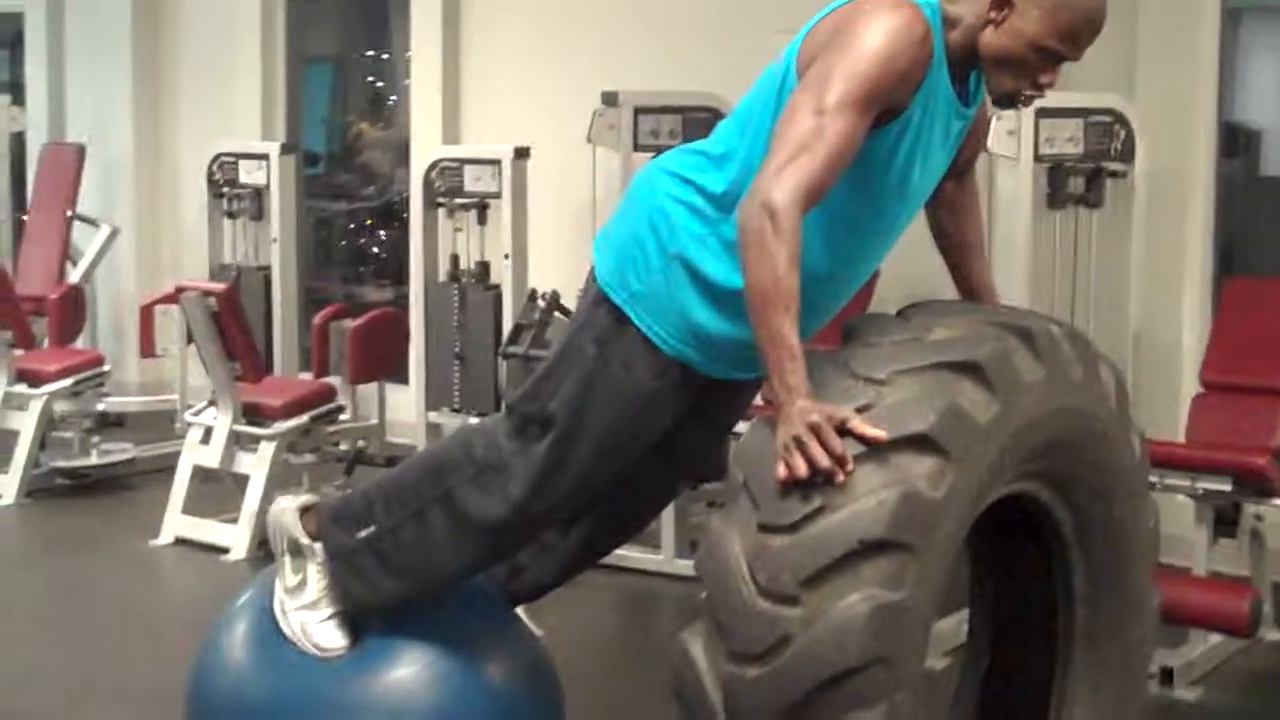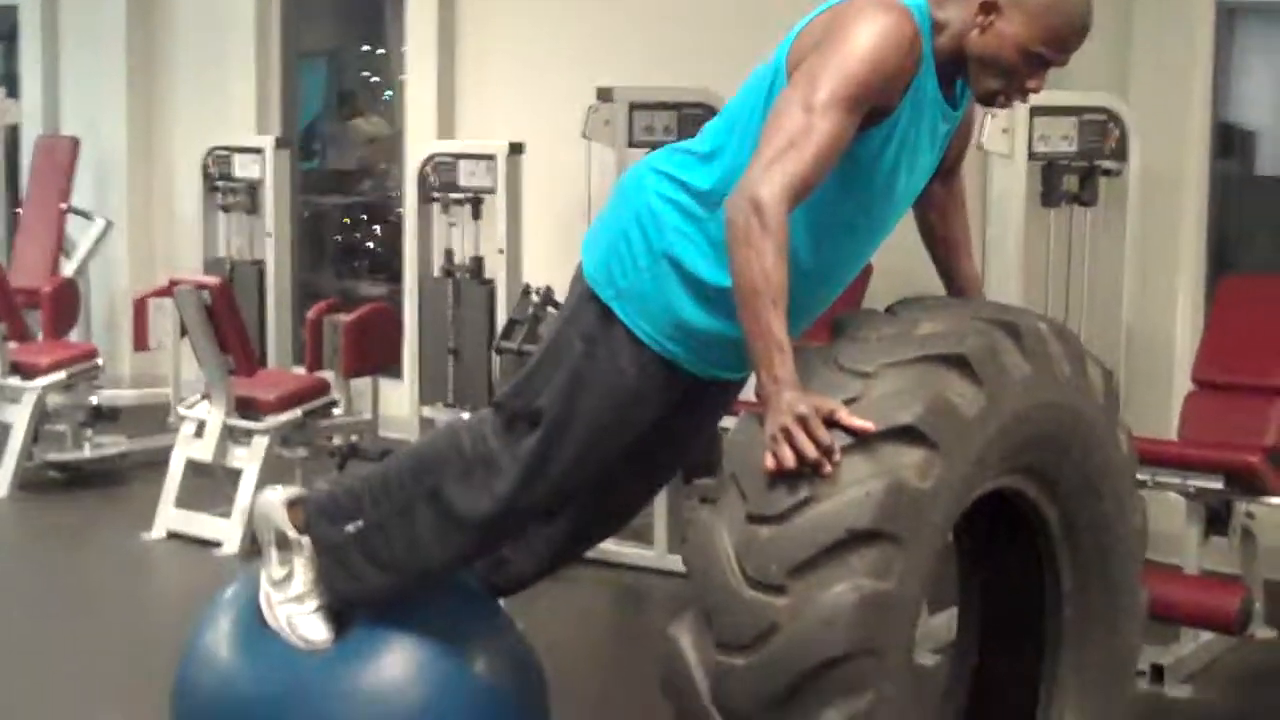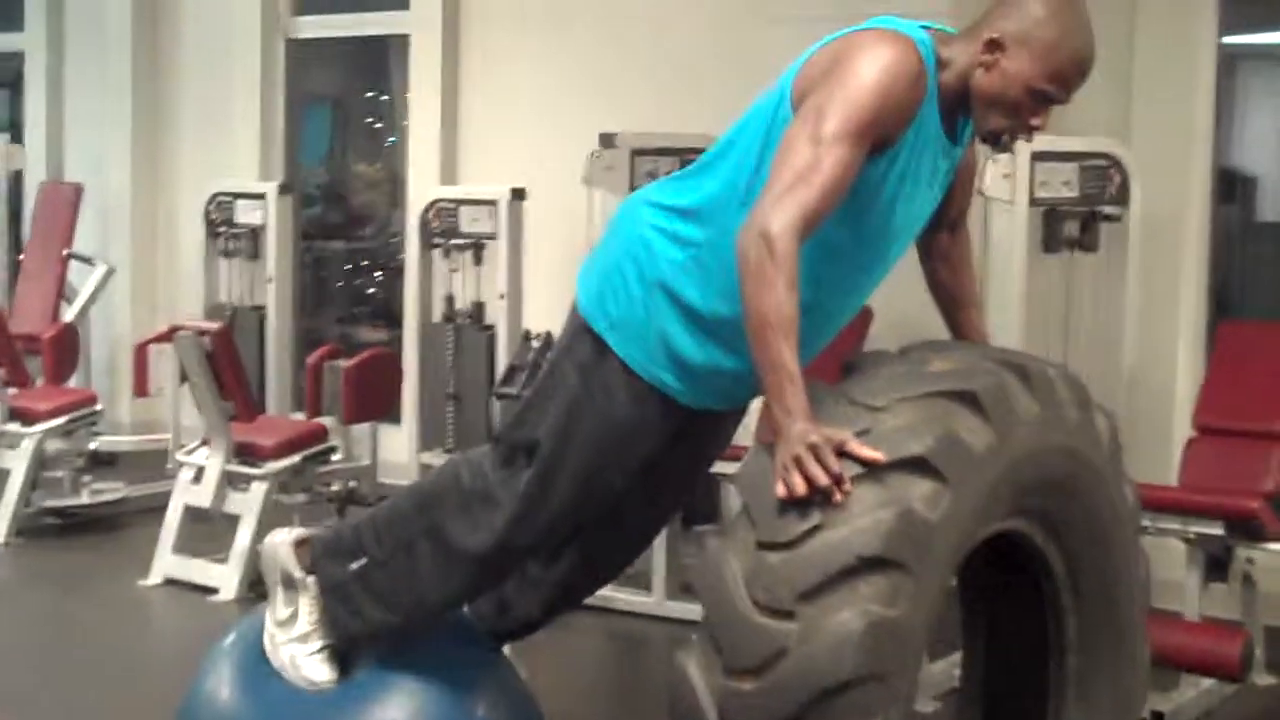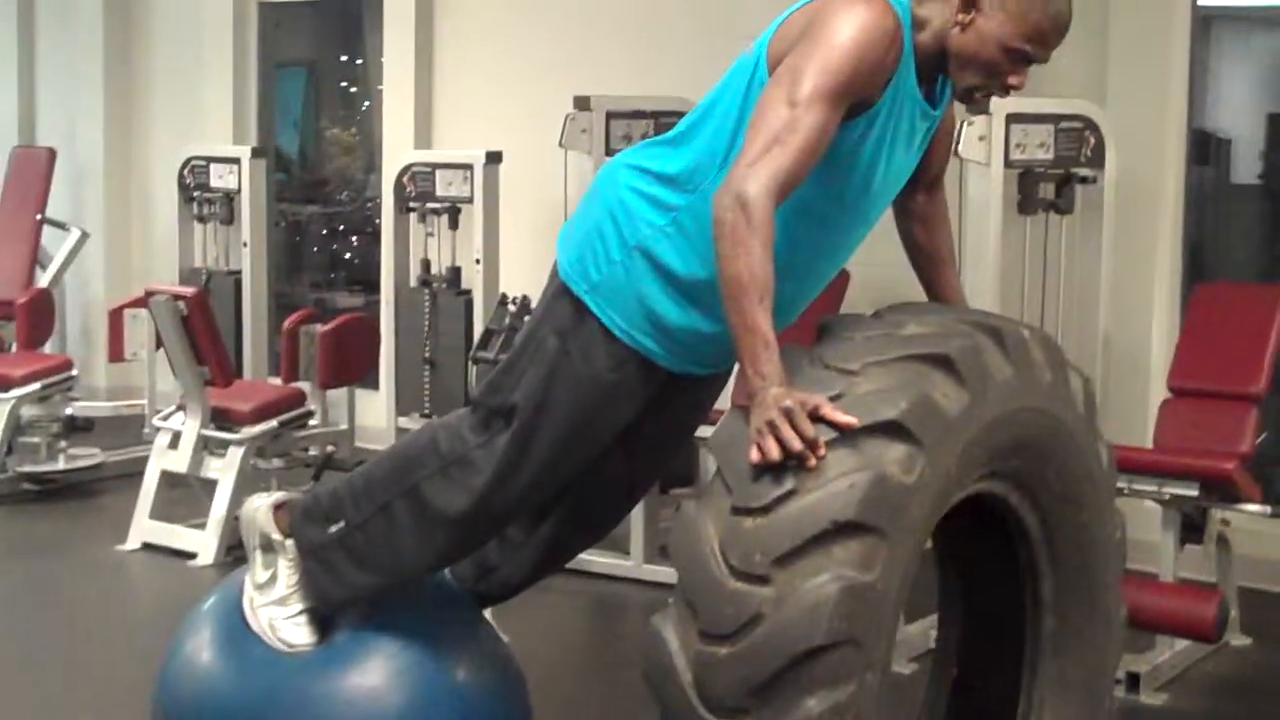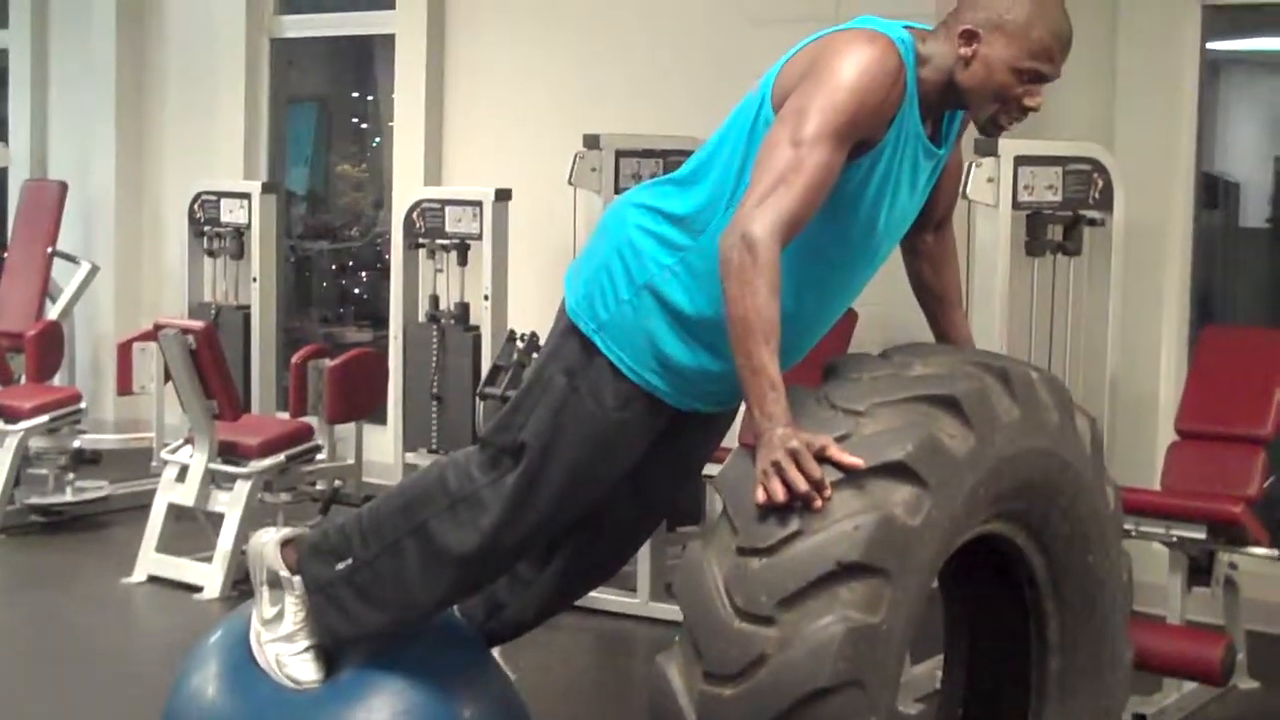
dt=1s
person 1, frame 1
left shoulder: (970, 87)
left elbow: (951, 186)
right elbow: (771, 204)
right wrist: (794, 397)
left hip: (738, 320)
right hip: (678, 277)
left knee: (624, 496)
right knee: (538, 462)
left ankle: (473, 589)
right ankle: (324, 536)
person 1, frame 2
left shoulder: (958, 80)
left elbow: (938, 192)
right elbow: (759, 201)
right wrist: (783, 390)
left hip: (725, 317)
right hip: (665, 273)
left knee: (606, 491)
right knee: (526, 457)
left ankle: (453, 578)
right ankle: (310, 528)
person 1, frame 3
left shoulder: (959, 122)
left elbow: (944, 236)
right elbow: (772, 232)
right wrist: (793, 420)
left hip: (724, 357)
right hip: (658, 310)
left knee: (610, 534)
right knee: (525, 492)
left ankle: (465, 623)
right ankle: (315, 569)
person 1, frame 4
left shoulder: (939, 81)
left elbow: (921, 195)
right elbow: (746, 195)
right wrist: (768, 385)
left hip: (705, 315)
right hip: (639, 269)
left knee: (595, 494)
right knee: (501, 456)
left ankle: (446, 586)
right ankle: (292, 533)
person 1, frame 5
left shoulder: (945, 113)
right shoulder: (866, 66)
left elbow: (928, 233)
right elbow: (753, 235)
right wrist: (775, 424)
left hip: (712, 357)
right hip: (645, 310)
left knee: (602, 535)
right knee: (510, 494)
left ankle: (454, 624)
right ankle: (302, 566)
